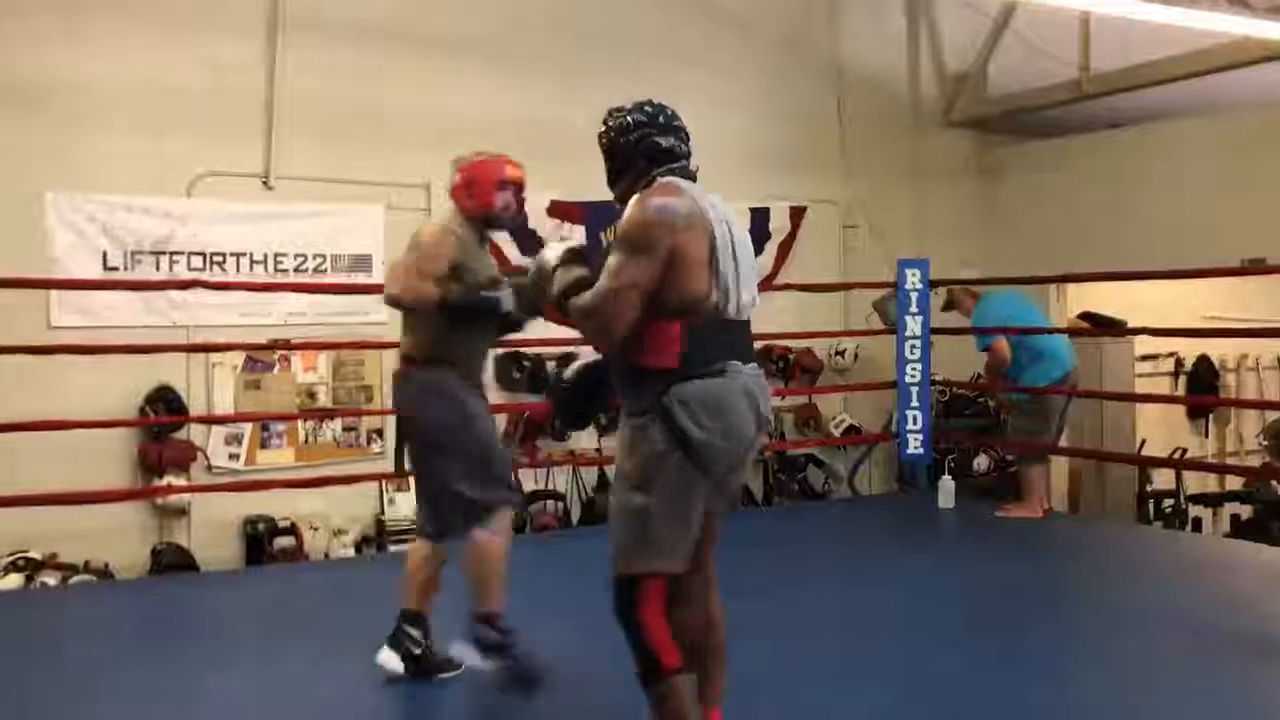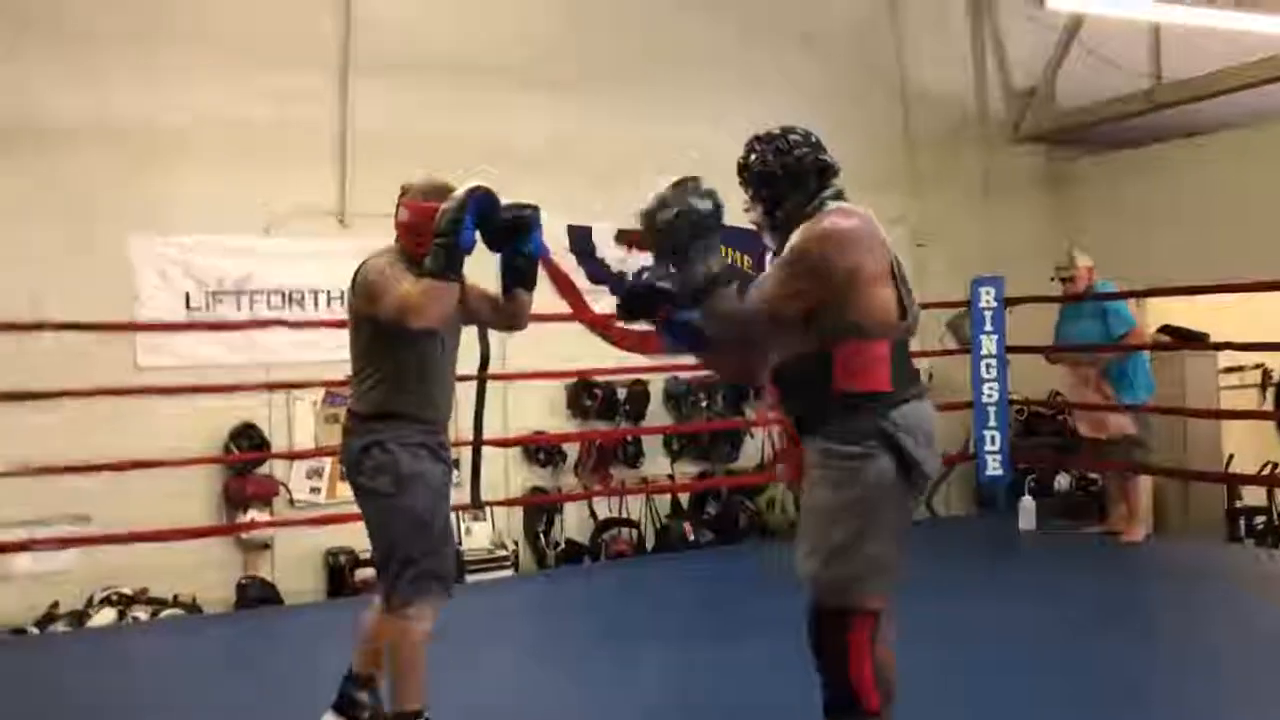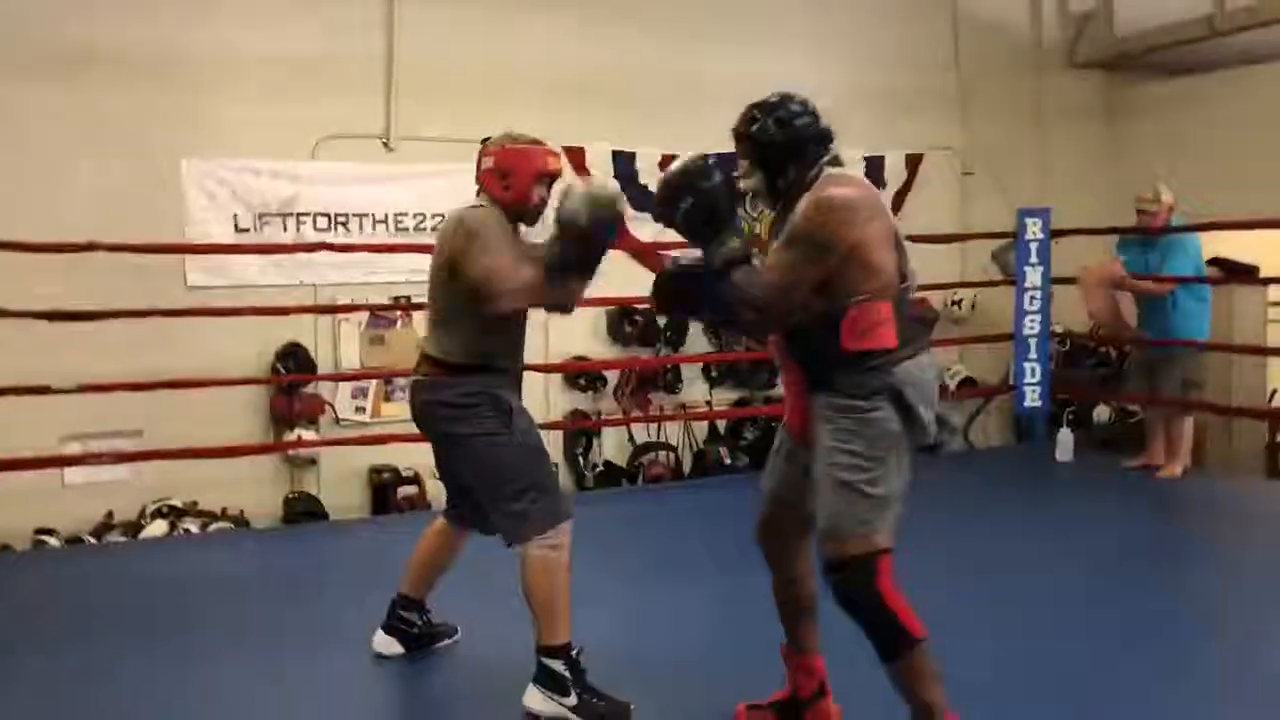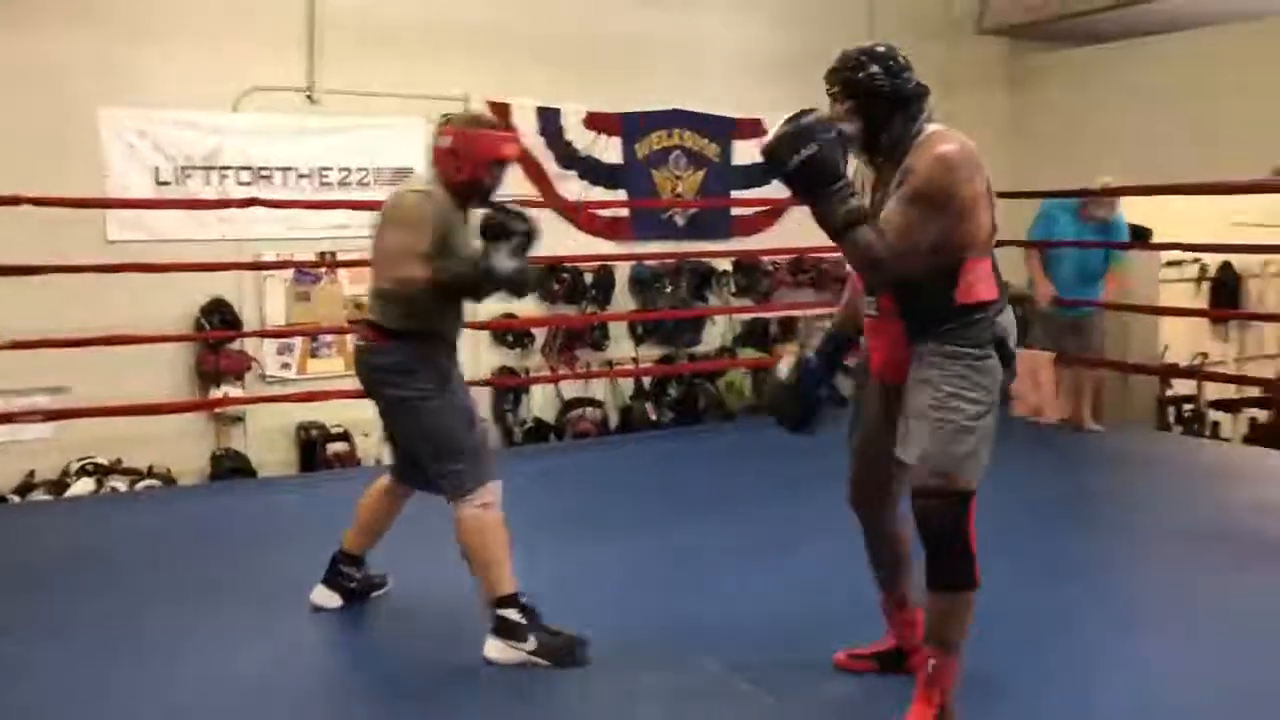
dt=1s
person 1, frame 1
left shoulder: (657, 205)
right shoulder: (710, 209)
left elbow: (608, 321)
left wrist: (563, 279)
right wrist: (604, 366)
left hip: (683, 411)
right hip: (729, 398)
left knee: (643, 594)
right knee: (693, 575)
person 1, frame 2
left shoulder: (830, 232)
right shoulder: (825, 237)
left elbow: (743, 333)
right elbow: (760, 356)
left wrist: (694, 260)
right wrist: (678, 314)
left hip: (868, 442)
right hip: (854, 440)
left knee: (839, 627)
right knee: (855, 617)
person 1, frame 3
left shoulder: (832, 202)
right shoulder: (816, 201)
left elbow: (766, 301)
right elbow: (786, 311)
left wrist: (715, 234)
right wrist: (706, 301)
left hip: (870, 397)
right hip: (832, 395)
left knee: (856, 569)
right knee: (778, 535)
person 1, frame 4
left shoulder: (941, 158)
right shoulder: (885, 166)
left elbow: (887, 263)
left wrist: (827, 191)
right wrist: (818, 356)
left hip: (956, 349)
right hip: (895, 350)
left knee: (940, 504)
right knee: (869, 493)
right ankle: (909, 637)
person 2, frame 1
left shoulder: (476, 247)
right shoulder: (443, 236)
right elbow: (400, 289)
left wrist: (508, 306)
right wrist: (476, 303)
left hip: (447, 388)
right hip: (438, 388)
left knee: (444, 519)
right knee: (494, 503)
left ankle: (408, 641)
right ankle: (491, 631)
person 2, frame 2
left shoulder: (445, 280)
right shoulder: (381, 271)
left elbow: (512, 318)
right elbow: (423, 315)
left wrist: (520, 257)
right wrist: (450, 248)
left hip: (422, 445)
right hip: (387, 445)
left knee: (408, 586)
right knee: (422, 589)
person 2, frame 3
left shoulder: (500, 228)
right shoulder: (478, 221)
left elbow: (559, 296)
right elbow: (506, 296)
left wrist: (581, 245)
right wrist: (566, 247)
left hip: (448, 389)
right hip: (470, 395)
left knee: (464, 513)
right knee: (548, 526)
left ankle: (403, 622)
person 2, frame 4
left shoulder: (455, 208)
right shoulder: (418, 202)
left elbow: (449, 280)
right elbow: (391, 276)
left wrist: (502, 256)
right wrist: (476, 277)
left hip: (416, 355)
right hip: (405, 358)
left knee: (413, 474)
right knee: (474, 486)
left ankle: (340, 576)
right ankle: (514, 624)
person 3, frame 1
left shoulder: (983, 312)
right shoulder: (1005, 296)
left elbow: (1002, 354)
left wrist: (992, 376)
right wrist: (997, 376)
left hip: (1041, 375)
right hip: (1061, 366)
left knee: (1028, 441)
right knee: (1040, 440)
left ankle: (1032, 505)
right ankle: (1040, 499)
person 3, frame 2
left shoulder: (1109, 301)
right shoulder: (1067, 309)
left elbow: (1138, 338)
right elbow: (1061, 348)
left wrist: (1098, 362)
right wrist: (1056, 355)
left hip: (1126, 390)
right hip: (1093, 392)
left knee: (1126, 458)
right knee: (1105, 457)
left ankle: (1137, 521)
right ankle: (1116, 518)
person 3, frame 3
left shoulder: (1183, 240)
right shoulder: (1130, 240)
left elbow: (1164, 285)
right elbow: (1114, 275)
left wrist: (1127, 283)
left hip: (1182, 331)
right hip: (1149, 328)
left knee: (1176, 398)
right knee: (1148, 395)
left ankle: (1178, 459)
right ankle: (1154, 453)
person 3, frame 4
left shoulder: (1115, 223)
right shoulder: (1054, 209)
left elbow: (1116, 264)
right elbow: (1033, 250)
left wrist: (1107, 294)
right wrist: (1041, 283)
left hip: (1088, 304)
right hip: (1050, 297)
left knee: (1089, 359)
right knee: (1052, 357)
left ankle: (1084, 415)
right ankle: (1059, 408)
